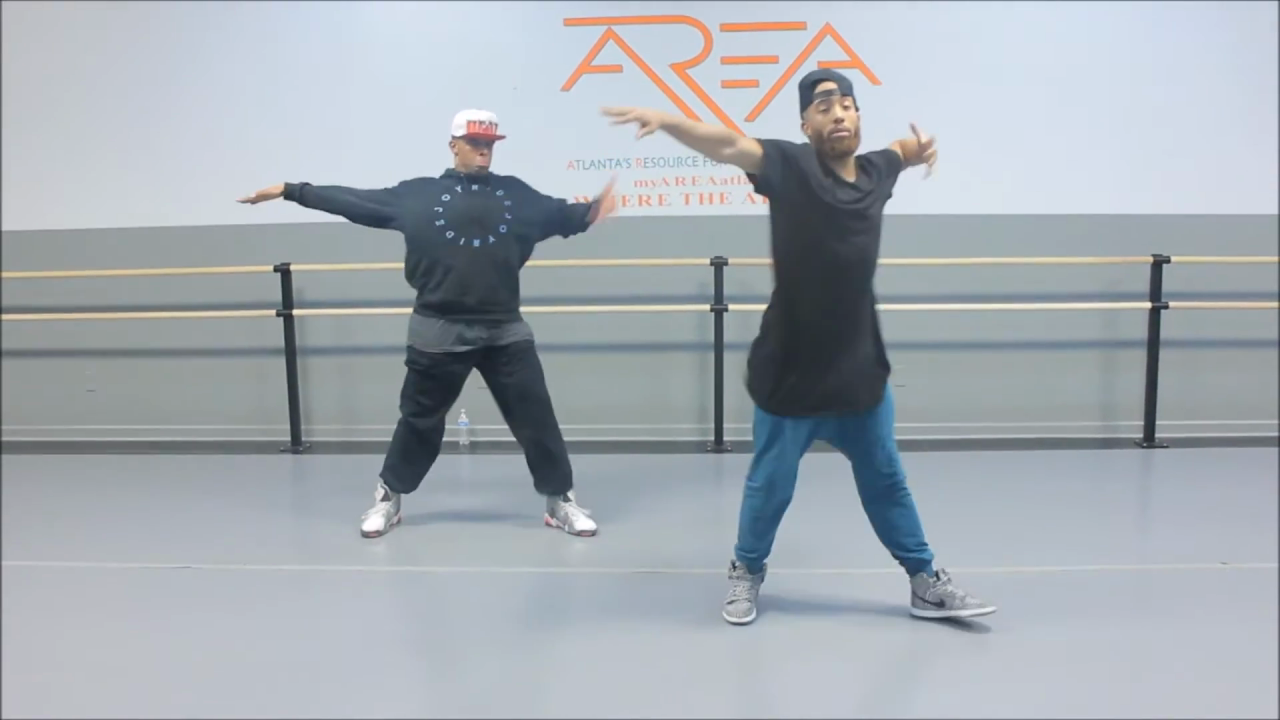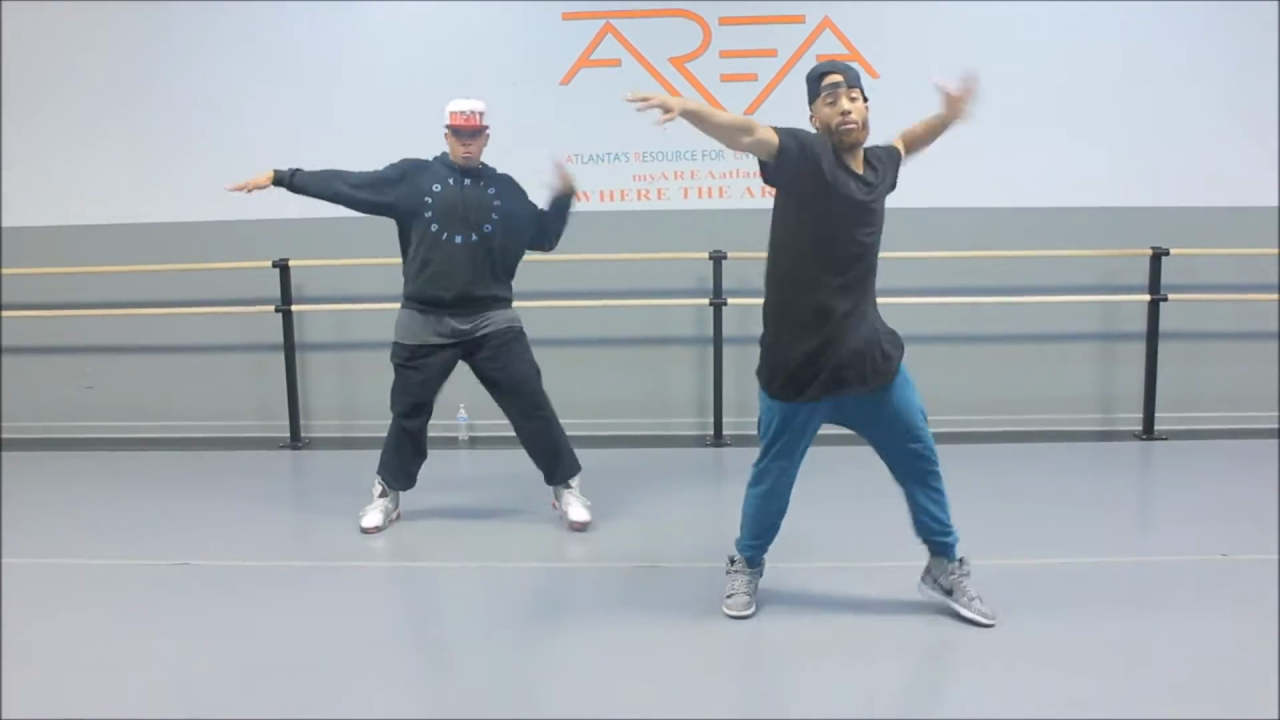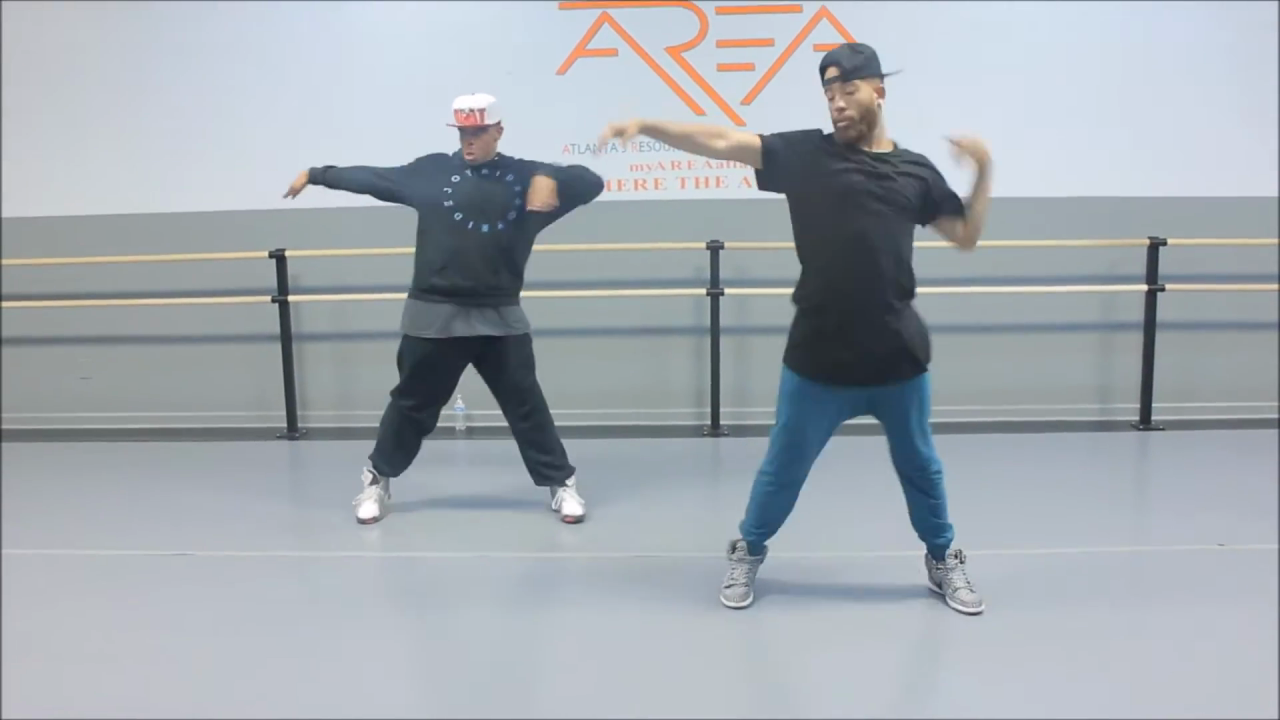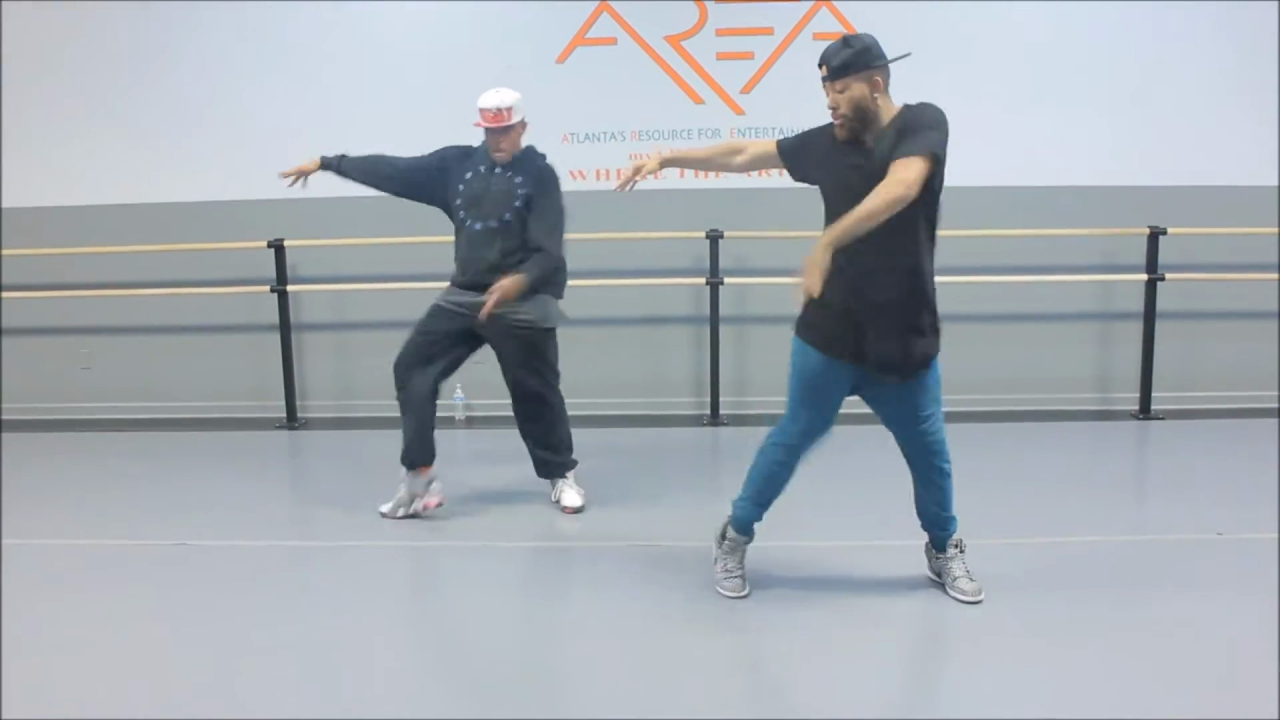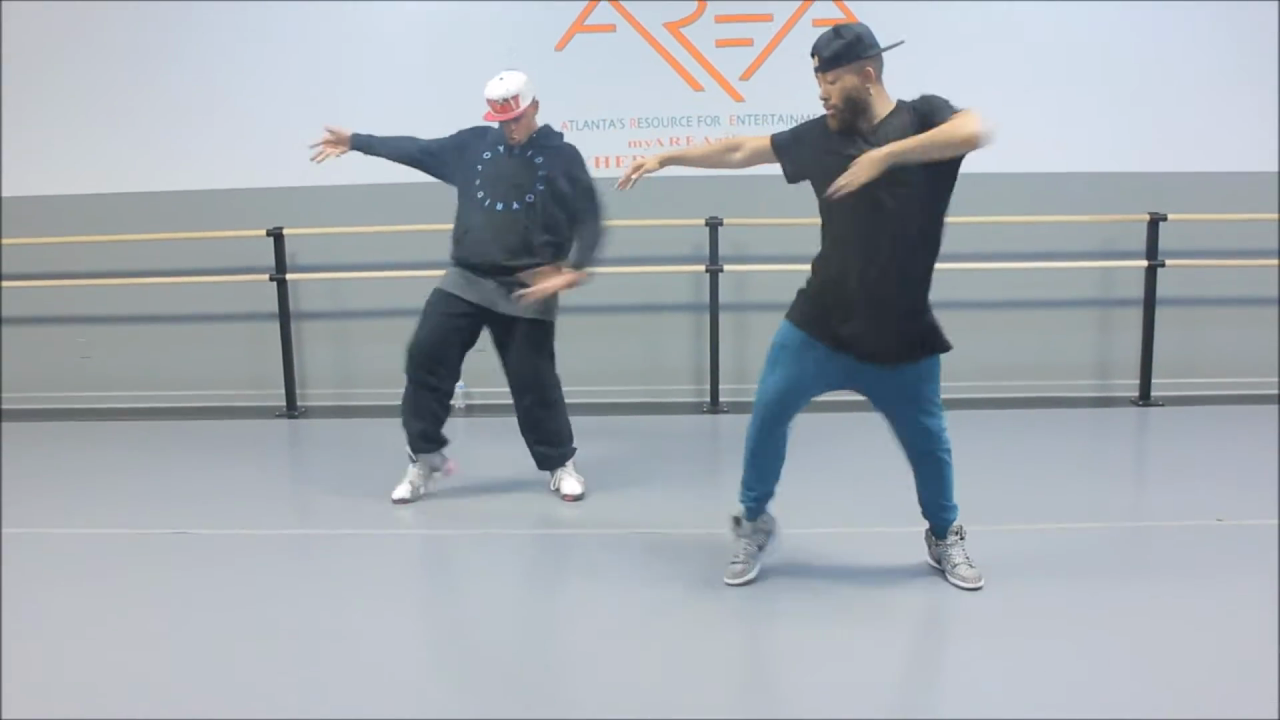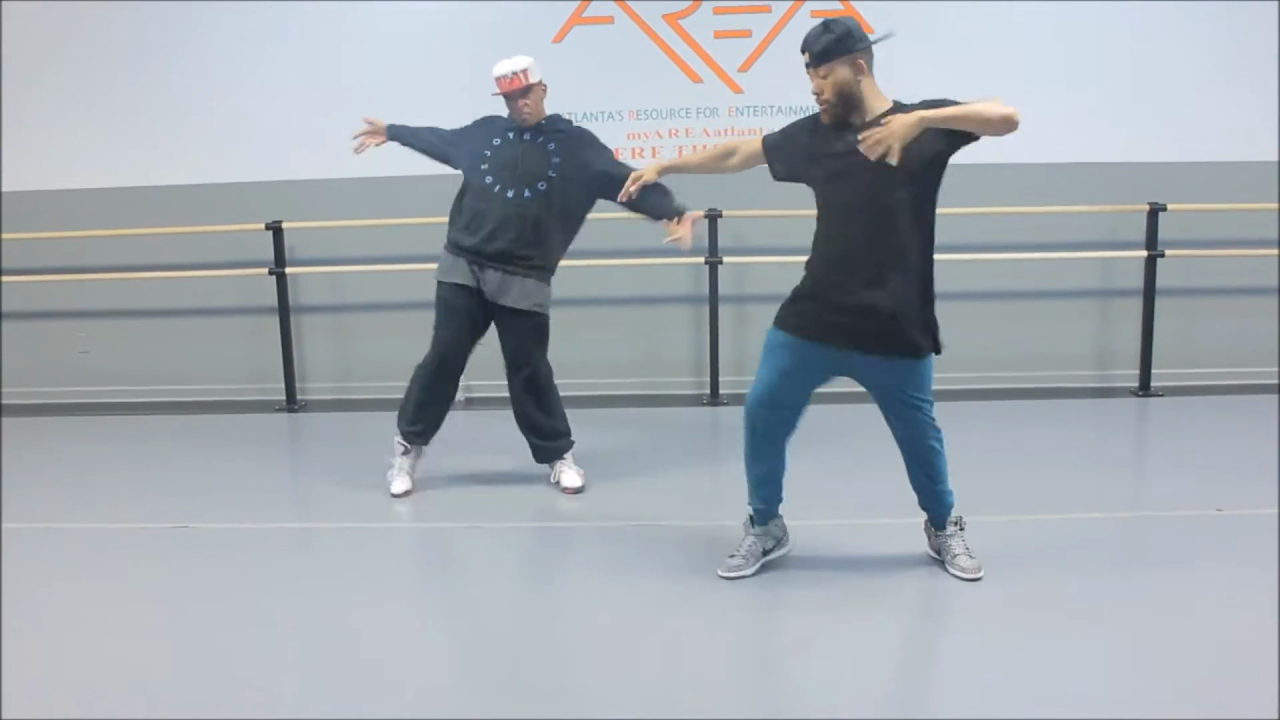
dt=0.3s
person 1, frame 1
left shoulder: (875, 169)
right shoulder: (789, 165)
left elbow: (909, 151)
right elbow: (726, 144)
left wrist: (920, 148)
right wrist: (664, 120)
left hip: (860, 368)
right hip: (790, 372)
left knee: (886, 482)
right knee: (770, 482)
left ankle: (925, 583)
right ankle: (746, 574)
person 1, frame 2
left shoulder: (878, 164)
right shoulder: (801, 154)
left elbow: (908, 141)
right elbow: (745, 133)
left wrist: (949, 115)
right wrist: (686, 106)
left hip: (868, 352)
right hip: (799, 358)
left knee: (917, 456)
right knee: (774, 471)
left ankle: (945, 569)
right ankle: (746, 567)
person 1, frame 3
left shoulder: (915, 170)
right shoulder: (805, 152)
left elbow: (967, 237)
right elbow: (722, 142)
left wrist: (983, 170)
right wrist: (645, 126)
left hip: (897, 351)
right hip: (819, 350)
left knee: (917, 460)
right knee: (788, 457)
left ankle: (943, 561)
right ankle: (748, 551)
person 1, frame 4
left shoulder: (922, 121)
right shoulder: (826, 144)
left elbow: (901, 189)
right elbow: (745, 155)
left wrist: (828, 243)
right wrist: (665, 158)
left hip: (906, 334)
right hip: (832, 328)
left knee: (928, 448)
right knee: (795, 434)
left ankle: (943, 551)
right ankle: (735, 535)
person 1, frame 5
left shoulder: (925, 116)
right shoulder: (820, 135)
left elbow: (975, 131)
right elbow: (741, 150)
left wrist: (887, 152)
right wrist: (666, 158)
left hip: (900, 323)
right hip: (823, 313)
left knee: (927, 437)
right knee: (770, 409)
left ankle: (944, 539)
right ankle: (753, 522)
person 1, frame 6
left shoulder: (923, 120)
right shoulder: (812, 134)
left elbow: (1006, 118)
right elbow: (737, 154)
left wrist: (922, 120)
right wrist: (664, 165)
left hip: (899, 321)
right hip: (815, 314)
left knee: (919, 431)
right knee: (763, 410)
left ankle: (943, 529)
right ankle: (765, 527)
person 2, frame 1
left shoulder: (515, 192)
right shoulder: (419, 193)
left elbow: (563, 216)
right elbow: (355, 201)
left wrist: (592, 210)
right wrist: (290, 191)
left hip: (504, 328)
right hip: (439, 328)
left knee: (535, 413)
right knee: (421, 418)
left ankle: (560, 502)
right ankle: (388, 499)
person 2, frame 2
left shoulder: (504, 188)
right shoulder: (413, 175)
left elbow: (543, 237)
right elbow: (345, 185)
left wrist: (563, 196)
right wrist: (278, 177)
left hip: (492, 318)
right hip: (425, 322)
left knee: (529, 399)
right knee: (410, 412)
left ankle: (565, 487)
right ankle: (387, 494)
person 2, frame 3
left shoulder: (525, 175)
right shoulder: (432, 171)
left elbow: (589, 183)
right elbow: (376, 178)
left wrist: (552, 181)
right wrist: (317, 174)
left hip: (500, 315)
right hip: (434, 312)
left knee: (524, 402)
right knee: (411, 401)
left ankle: (561, 483)
right ankle: (376, 481)
person 2, frame 4
left shoulder: (540, 175)
right shoulder: (457, 162)
left elbow: (548, 249)
right elbow: (395, 171)
left wrist: (519, 280)
right wrist: (327, 163)
left hip: (525, 303)
right hip: (464, 296)
left knee: (535, 393)
right knee: (411, 370)
left ankle: (561, 475)
right ankle: (419, 476)
person 2, frame 5
left shoulder: (563, 157)
right shoulder: (476, 143)
left elbow: (588, 221)
right elbow: (421, 150)
left wrist: (575, 268)
right wrist: (358, 140)
left hip: (531, 289)
right hip: (465, 281)
left knee: (534, 382)
right knee: (426, 360)
left ankle: (560, 464)
right ankle: (426, 457)
person 2, frame 6
left shoulder: (575, 144)
right shoulder: (487, 131)
left elbow: (624, 181)
right elbow: (447, 142)
left wrist: (673, 212)
right wrist: (394, 133)
left hip: (522, 280)
right hip: (463, 266)
left knee: (528, 372)
right knee: (444, 357)
left ankle: (558, 454)
right ankle: (408, 446)
